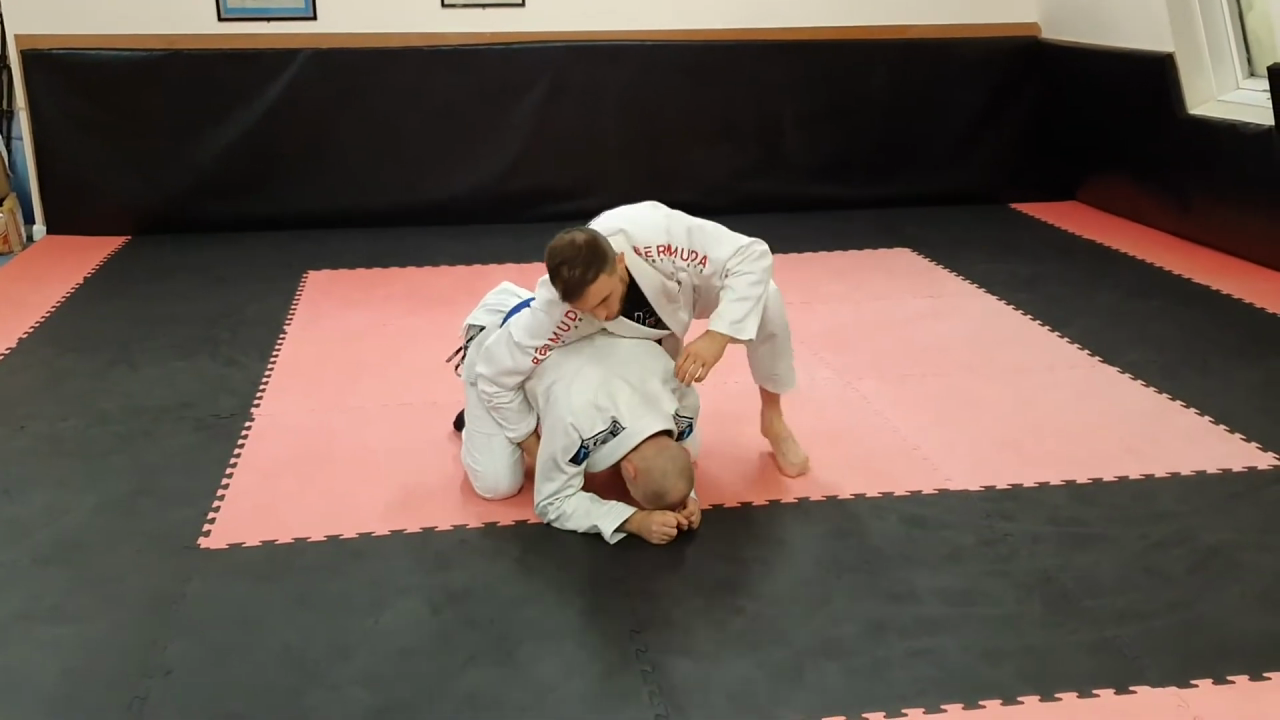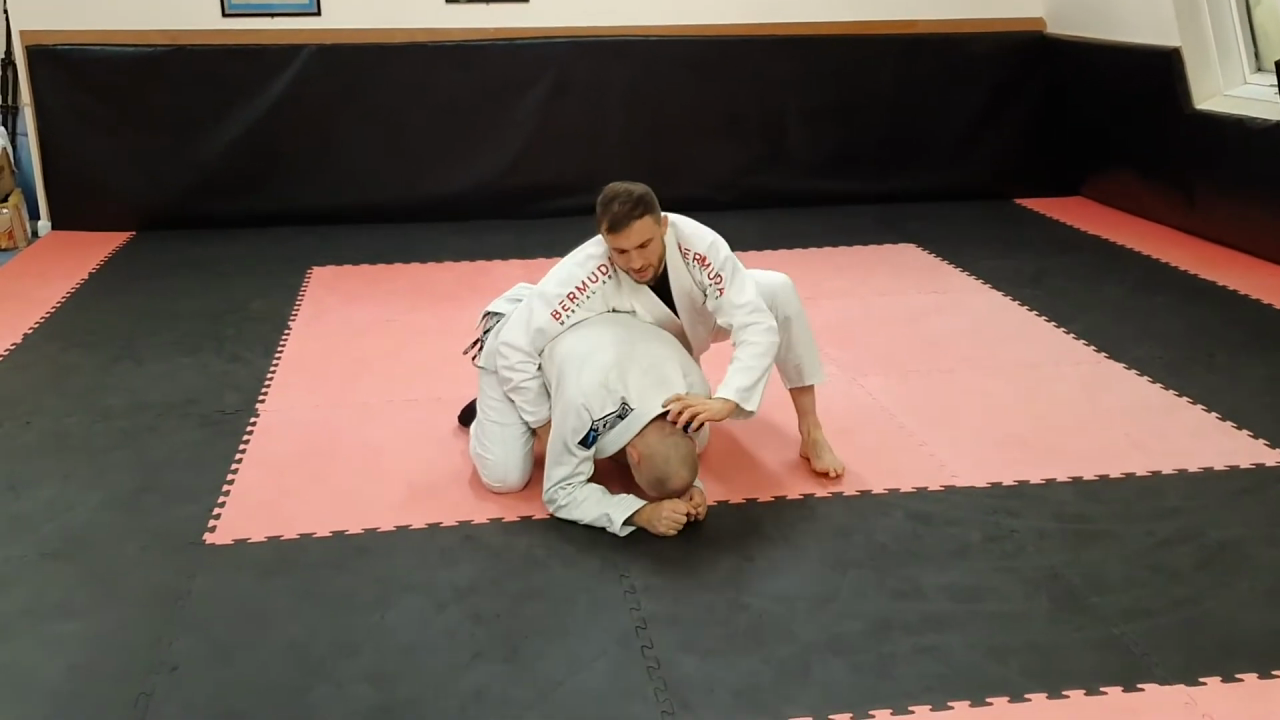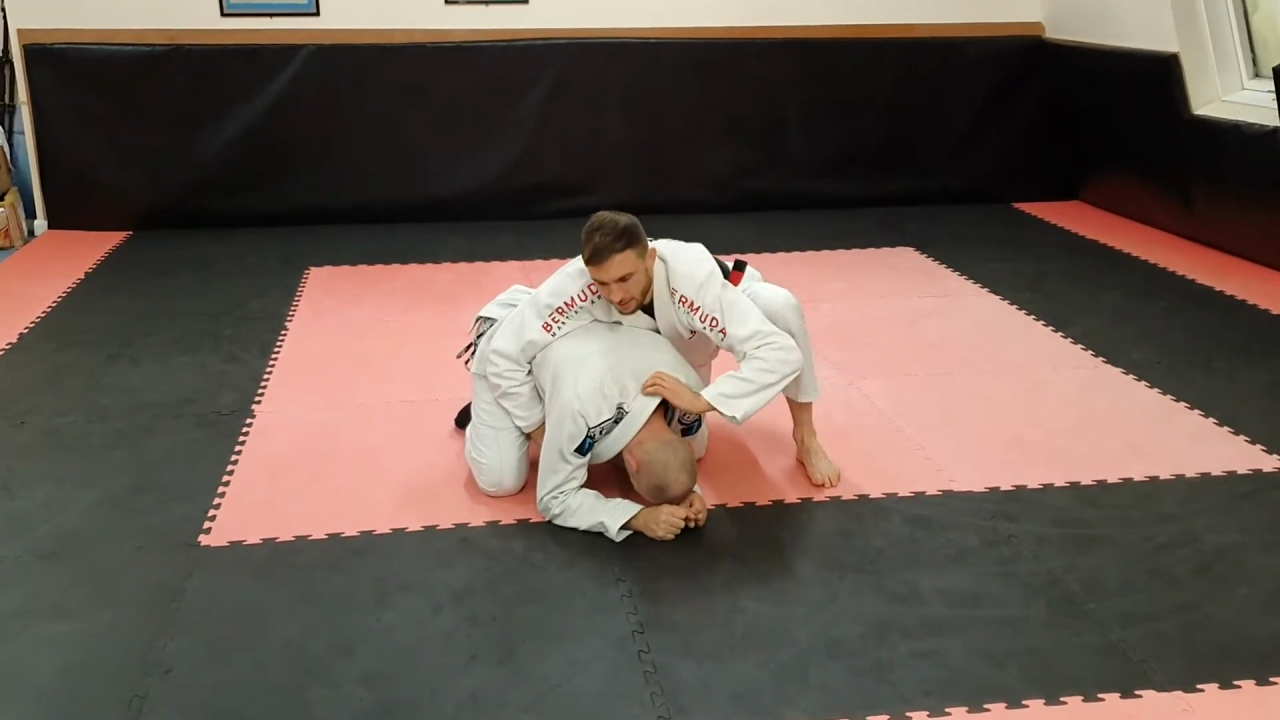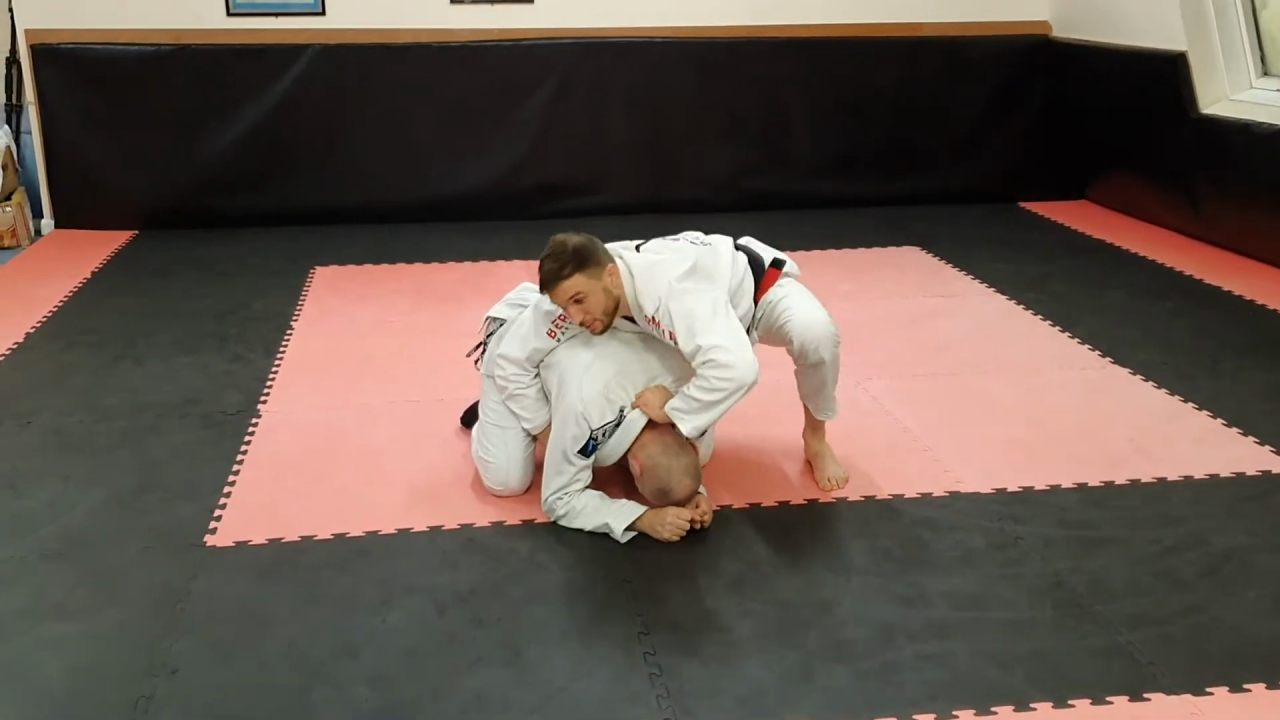
dt=0.5s
person 1, frame 1
left shoulder: (653, 231)
right shoulder: (552, 311)
left elbow: (751, 254)
right elbow: (494, 378)
left wrist: (717, 336)
right wrist: (536, 451)
left hip: (679, 281)
left knee: (762, 304)
left ankle: (772, 419)
person 1, frame 2
left shoulder: (697, 244)
right shoulder: (583, 272)
left elbow: (758, 326)
right elbow: (513, 350)
left wrist: (725, 402)
right wrist: (550, 434)
left hip: (698, 317)
left knee: (777, 289)
left ankle: (810, 431)
person 1, frame 3
left shoulder: (694, 276)
right shoulder: (575, 284)
left elbow: (783, 354)
right elbow: (503, 357)
left wrist: (700, 399)
left hip: (717, 301)
left knee: (779, 306)
left ankle: (805, 437)
person 1, frame 4
left shoulder: (667, 289)
right shoulder: (579, 289)
left elbow: (736, 370)
right elbow: (514, 362)
left wrist: (670, 410)
left hip: (755, 283)
right hip: (684, 319)
left knee: (814, 335)
left ankle: (815, 439)
person 2, frame 1
left shoulder: (683, 398)
right shoulder: (574, 417)
left elbow: (670, 461)
right elbow: (552, 503)
left wrist: (684, 496)
right wrist: (635, 521)
right knee: (496, 486)
right ankle: (477, 418)
person 2, frame 2
left shoulder: (693, 387)
right shoulder: (584, 398)
left elbow: (686, 450)
right elbow: (561, 492)
left wrist: (690, 487)
right wrist: (642, 513)
right knee: (504, 478)
right ankle: (486, 413)
person 2, frame 3
left shoulder: (687, 387)
right shoulder: (579, 405)
left elbow: (679, 457)
right elbow: (555, 499)
left wrist: (686, 493)
right wrist: (639, 517)
right knee: (500, 482)
right ankle: (482, 413)
person 2, frame 4
right shoulder: (585, 406)
left elbow: (686, 460)
right elbow: (560, 500)
left wrist: (693, 493)
right wrist: (645, 519)
right knee: (506, 482)
right ankle: (488, 412)
